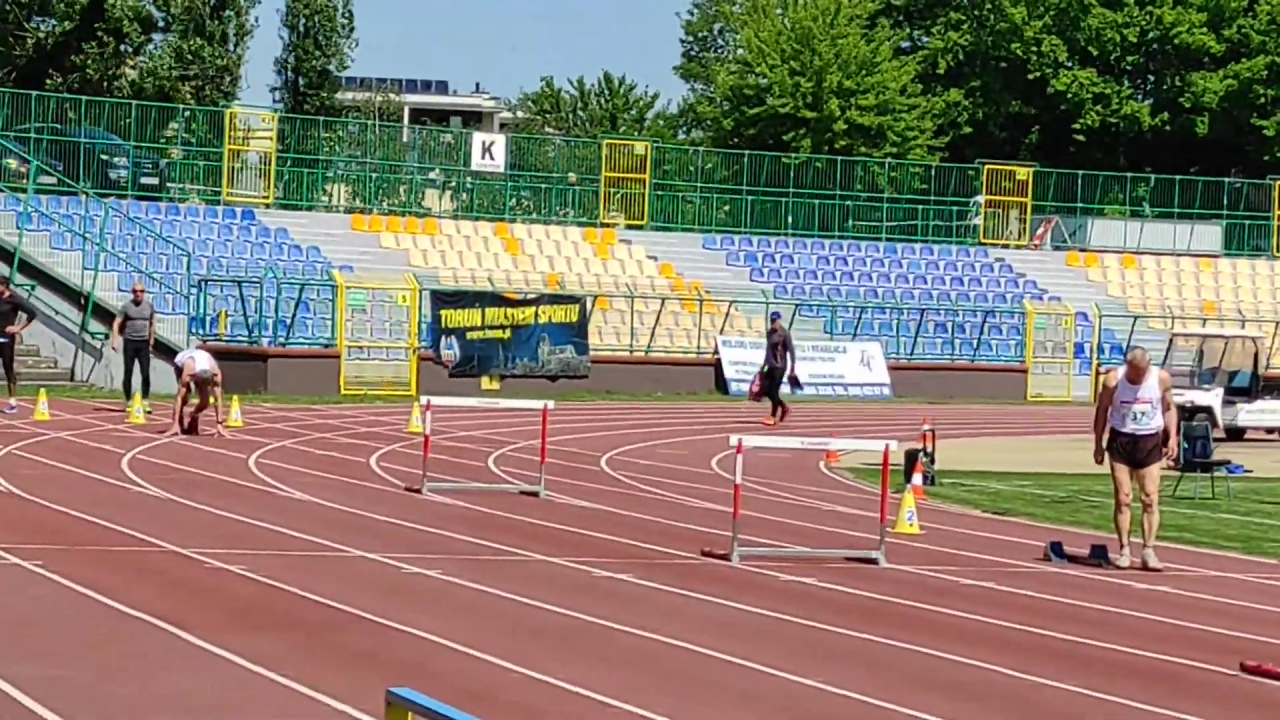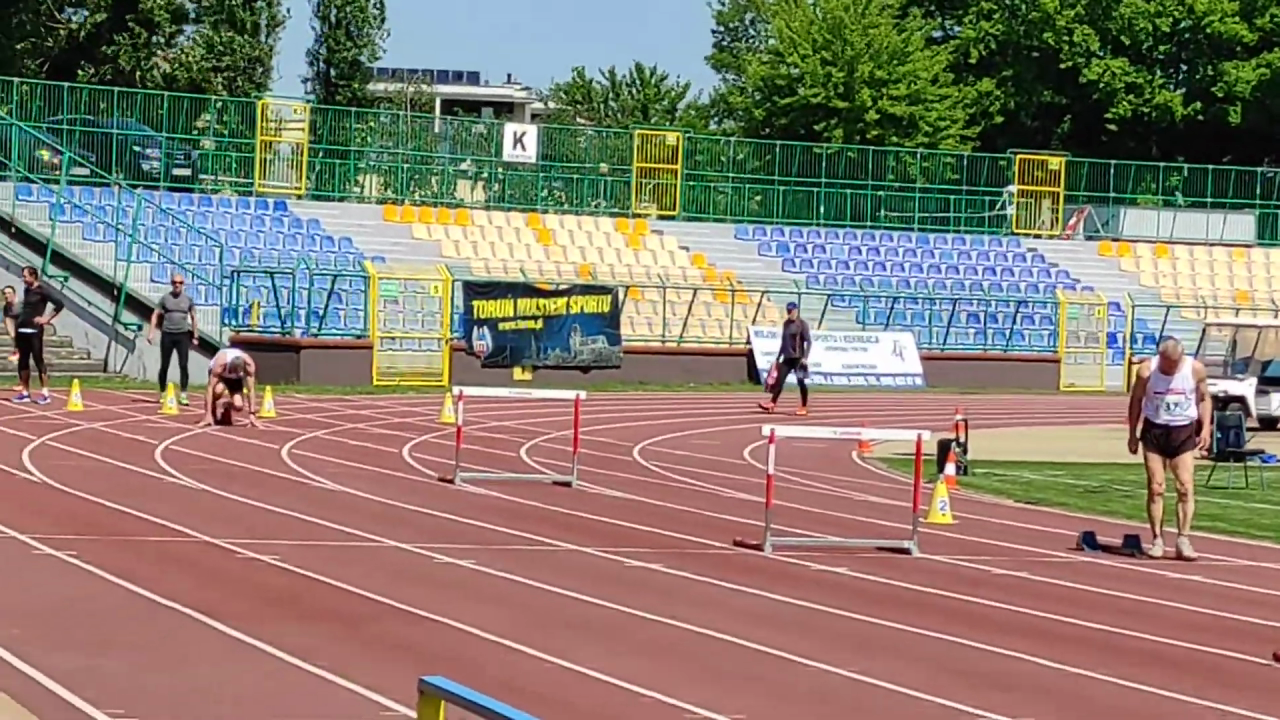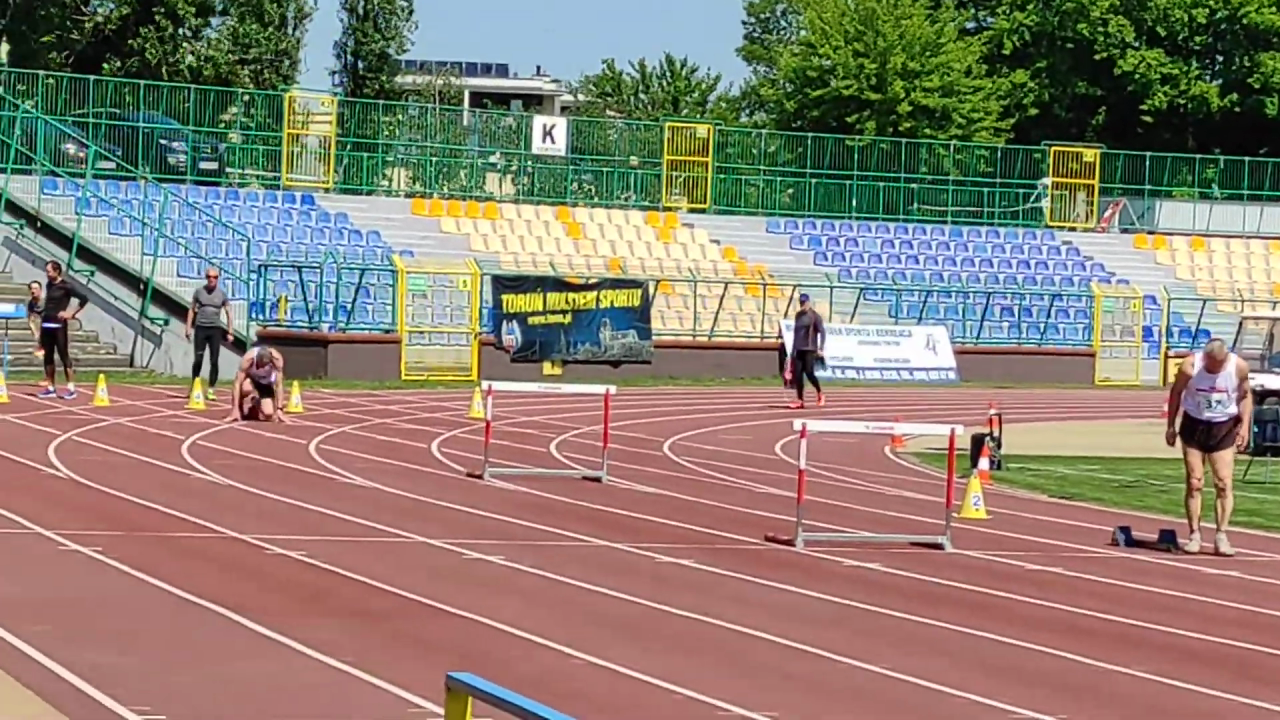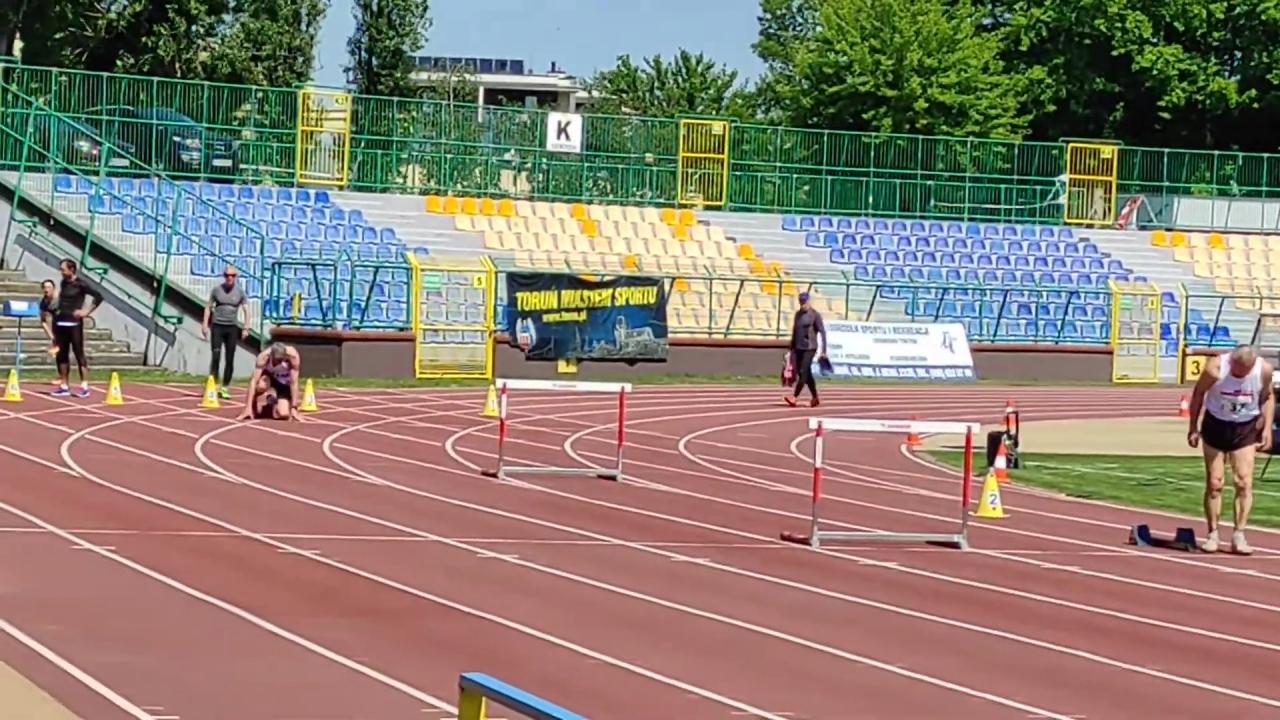
dt=0.3s
person 1, frame 1
left shoulder: (1162, 378)
right shoulder: (1113, 380)
left elbow: (1169, 408)
right elbow: (1102, 411)
left wrist: (1172, 437)
right wrist: (1098, 444)
left hip: (1150, 441)
right hip: (1120, 440)
left knee: (1150, 499)
right knee: (1123, 498)
left ankle: (1148, 551)
right ankle: (1124, 550)
person 1, frame 2
left shoulder: (1196, 369)
right shoulder: (1146, 370)
left elbow: (1204, 398)
right elbow: (1136, 401)
left wrist: (1205, 428)
right wrist: (1133, 434)
left hip: (1184, 432)
right hip: (1154, 431)
left knee: (1185, 487)
right knee: (1155, 488)
left ankle: (1183, 540)
right ankle: (1157, 540)
person 1, frame 3
left shoulder: (1239, 367)
right shoulder: (1190, 366)
left elbow: (1245, 395)
right elbow: (1176, 393)
left wrist: (1245, 426)
right wrist: (1170, 426)
left hip: (1224, 427)
right hip: (1194, 426)
left knee: (1224, 483)
right knee: (1194, 483)
left ankle: (1221, 536)
right ankle: (1194, 535)
person 1, frame 4
left shoulder: (1264, 369)
right shoulder: (1215, 368)
left elbow: (1268, 396)
right elbow: (1198, 394)
left wrist: (1267, 427)
right wrist: (1193, 427)
left hip: (1246, 427)
right hip: (1216, 425)
left knee: (1244, 482)
right knee: (1214, 483)
left ankle: (1239, 535)
right ankle: (1213, 534)
